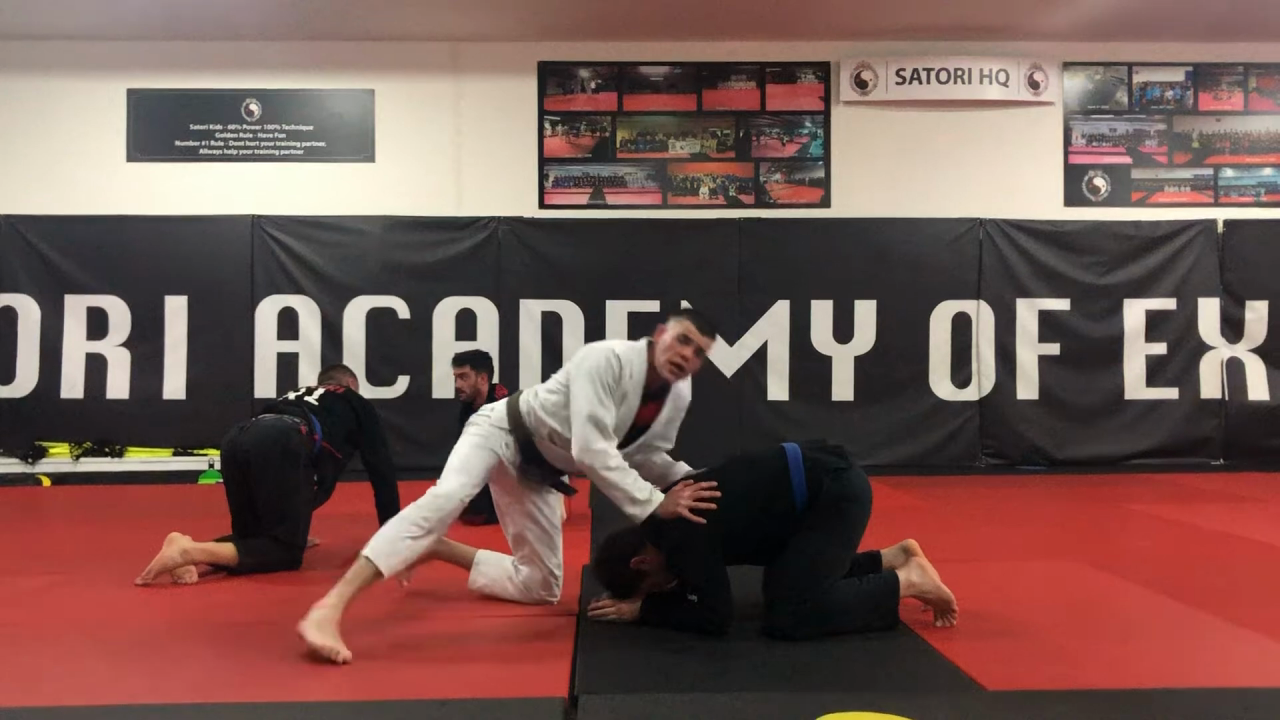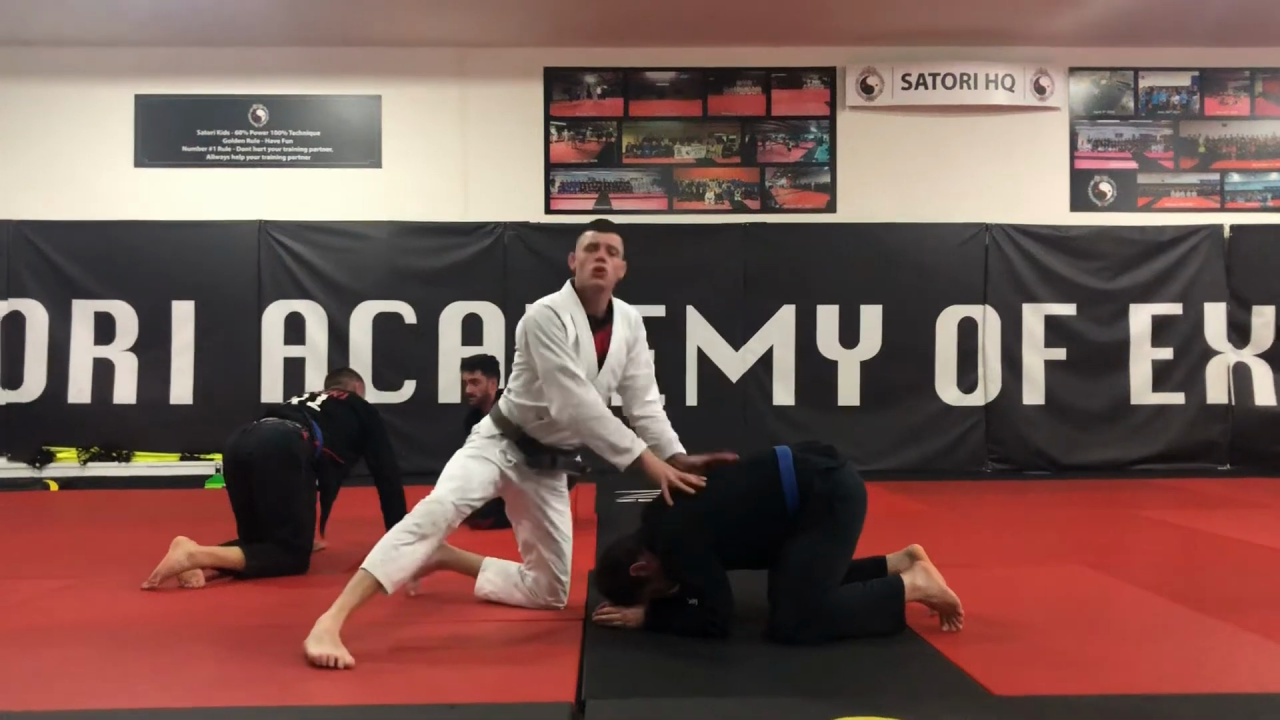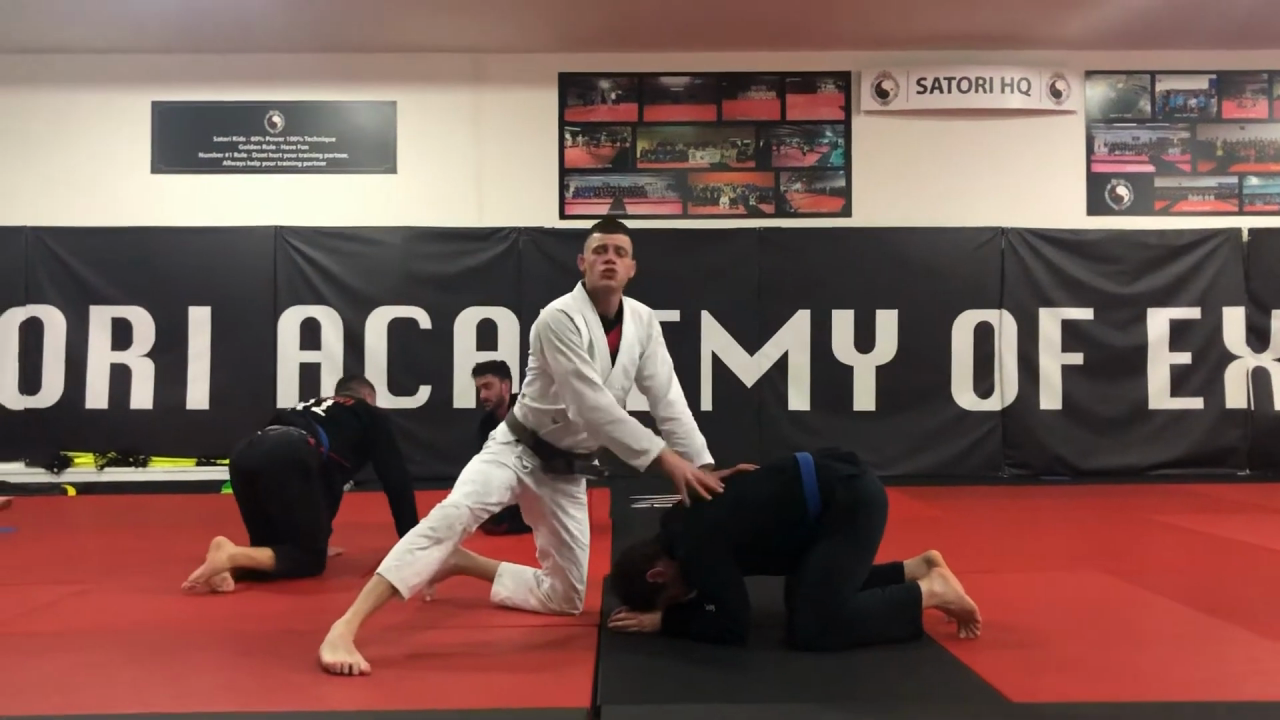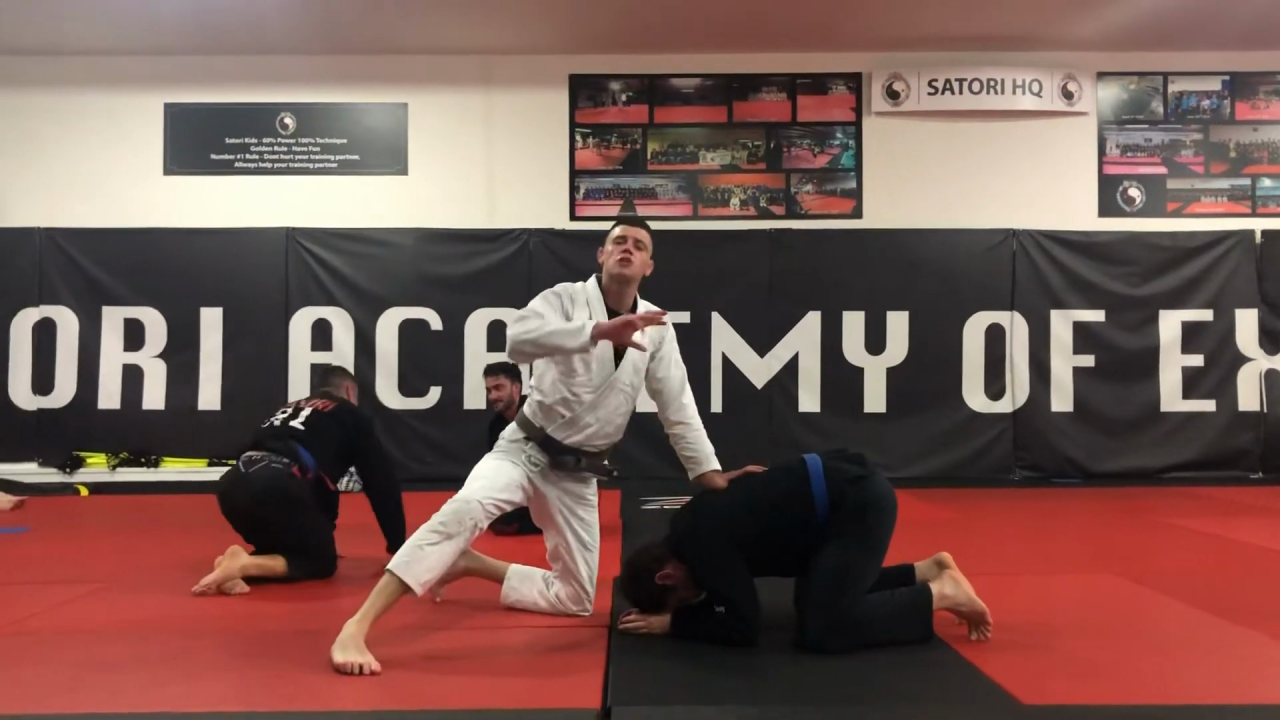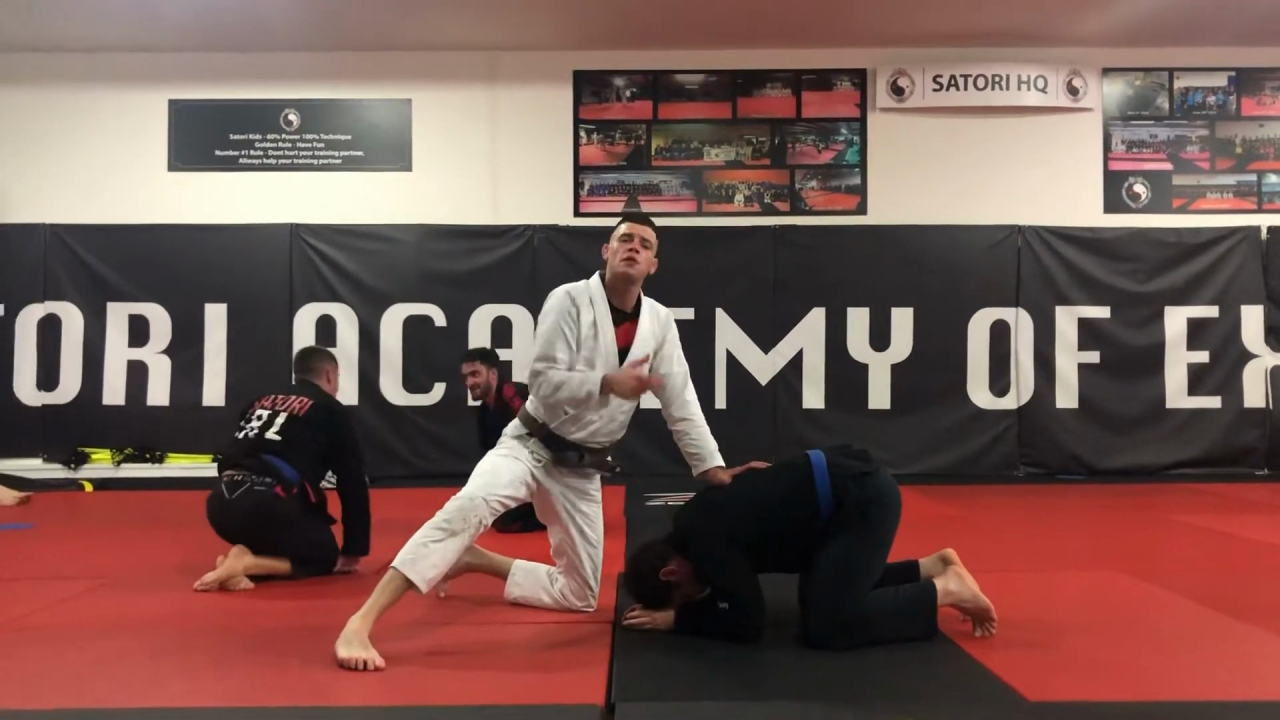
dt=0.5s
person 1, frame 1
left shoulder: (678, 397)
right shoulder: (608, 358)
left elbow: (643, 454)
right elbow: (592, 450)
left wrist: (685, 480)
right wrist: (657, 504)
left hip: (539, 469)
right hip: (503, 432)
left knee: (542, 587)
right knee: (449, 496)
left ankle: (435, 548)
right ankle: (330, 608)
person 1, frame 2
left shoulder: (629, 322)
right shoulder: (546, 314)
left elbow: (642, 402)
right elbow: (577, 404)
left wrist: (678, 459)
right wrist: (646, 459)
left hip: (547, 463)
right hip: (501, 441)
left knee: (550, 590)
right knee: (441, 507)
left ankle: (443, 558)
right ankle: (331, 622)
person 1, frame 3
left shoulder: (643, 321)
right shoulder: (560, 318)
left elbow: (668, 399)
right elbow: (592, 407)
left wrist: (701, 465)
right wrist: (665, 458)
left hip: (566, 470)
right hip: (519, 449)
left knee: (566, 597)
right knee: (456, 514)
left ankle: (459, 563)
right ankle: (345, 628)
person 1, frame 4
left shoulder: (655, 326)
right shoulder: (568, 297)
left elbow: (678, 406)
right elbow: (519, 338)
left wrist: (711, 473)
right wrist: (602, 330)
left hip: (578, 472)
right hip: (527, 448)
left knee: (576, 599)
right knee: (464, 510)
left ankle: (467, 564)
right ankle: (356, 628)
person 1, frame 5
left shoulder: (659, 321)
right shoulder: (571, 299)
left elbow: (681, 403)
right elbow: (543, 381)
left wrist: (714, 470)
right wrist: (608, 382)
left hip: (581, 467)
right hip: (531, 445)
left knee: (580, 596)
right knee: (468, 508)
left ankle: (472, 560)
right ankle: (360, 624)
person 2, frame 1
left shoulder: (681, 536)
right shoulder: (666, 517)
left elbow: (715, 617)
right elbow: (700, 585)
left wrist: (641, 608)
right wrist: (635, 596)
left hip: (836, 492)
right hip: (823, 481)
left knee: (787, 617)
right knee: (784, 583)
left ankle: (907, 580)
right ankle: (895, 558)
person 2, frame 2
left shoulder: (675, 540)
right shoulder: (662, 522)
left elbow: (717, 620)
right elbow: (703, 589)
left wrist: (645, 614)
right wrist: (650, 602)
left hip: (830, 492)
right hip: (817, 482)
left knee: (792, 620)
right knee: (789, 588)
left ankle: (912, 585)
right ankle: (901, 562)
person 2, frame 3
left shoulder: (696, 545)
right shoulder: (681, 528)
left elbow: (734, 626)
right elbow: (719, 596)
left wrist: (662, 619)
right wrist: (668, 608)
left hip: (851, 499)
right hip: (838, 489)
left knee: (810, 628)
right knee: (805, 596)
left ankle: (930, 592)
right ankle: (919, 568)
person 2, frame 4
left shoulder: (701, 544)
right shoulder: (690, 528)
left elbow: (744, 627)
right elbow: (729, 597)
left wrist: (670, 621)
right wrist: (665, 609)
left hip: (860, 501)
right hip: (844, 489)
left knee: (820, 629)
right knee: (817, 598)
left ankle: (941, 593)
right ankle: (929, 570)
person 2, frame 5
left shoulder: (704, 541)
right shoulder: (692, 526)
left elbow: (748, 623)
right elbow: (734, 594)
left wrist: (674, 617)
right wrist: (675, 606)
left hip: (864, 497)
right hip: (850, 485)
left knee: (825, 626)
right knee: (820, 595)
left ankle: (945, 590)
right ankle: (935, 566)
person 3, frame 1
left shoulder: (297, 397)
right shoulder: (358, 405)
right elbow: (381, 468)
left wrist: (293, 530)
left hip: (237, 440)
right hip: (281, 447)
left knee: (254, 535)
right knee: (286, 551)
left ankle: (192, 554)
right ankle: (191, 551)
person 3, frame 2
left shoulder: (305, 401)
right shoulder: (363, 411)
right elbow: (387, 474)
left wrist: (304, 534)
left hip: (239, 444)
right hip: (281, 451)
left knee: (261, 539)
right knee: (292, 555)
left ankle: (202, 561)
right ankle: (195, 555)
person 3, frame 3
left shoulder: (311, 407)
right shoulder: (370, 417)
right elbow: (396, 479)
left wrist: (316, 540)
left hip: (245, 453)
right hip: (288, 460)
left knee: (272, 544)
right knee: (309, 559)
left ankle: (228, 561)
right ankle: (231, 556)
person 3, frame 4
left shoulder: (289, 408)
right shoulder: (351, 416)
right elbow: (382, 482)
left wrist: (318, 537)
right wrist: (396, 544)
left hip: (233, 485)
right hip: (278, 487)
left knee: (284, 548)
right knee: (321, 562)
left ankle: (236, 562)
right ankle: (244, 564)
person 3, frame 5
left shoulder: (260, 402)
right shoulder: (332, 411)
right elbow: (353, 483)
right wrist: (353, 550)
left hip: (222, 504)
right hip: (266, 505)
right knee: (325, 558)
left ankle: (242, 557)
right ankle: (246, 563)
